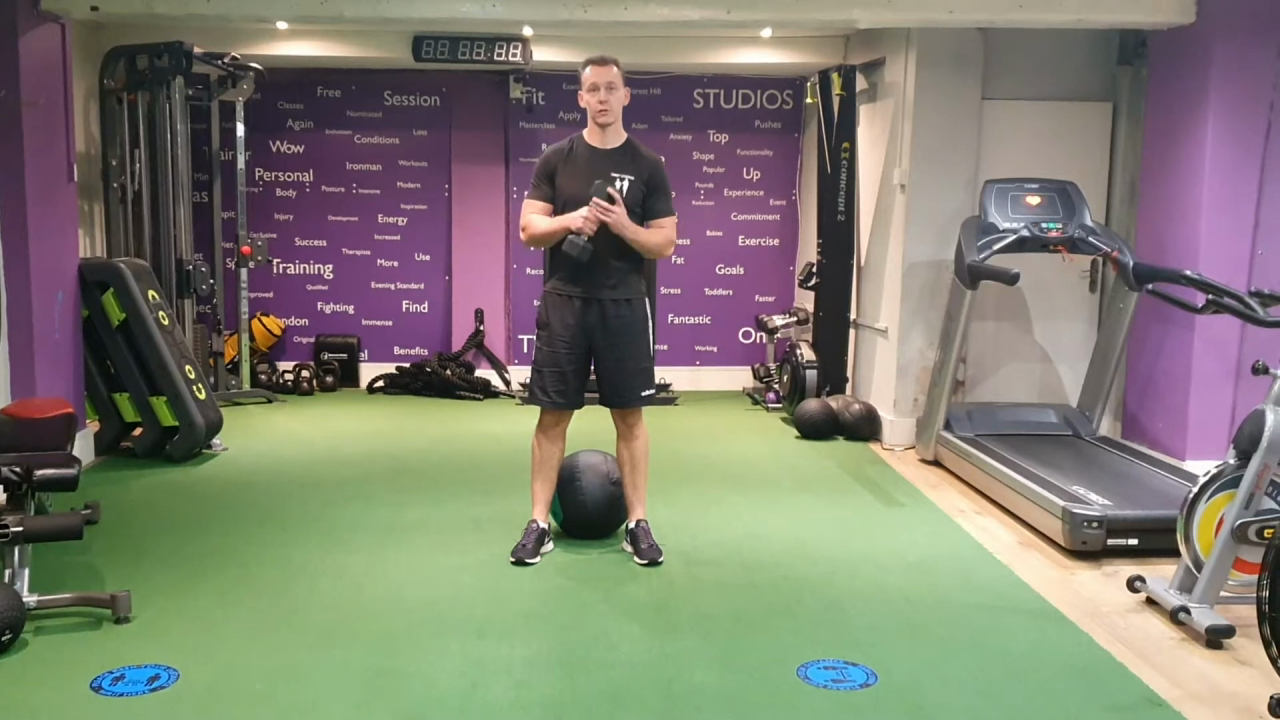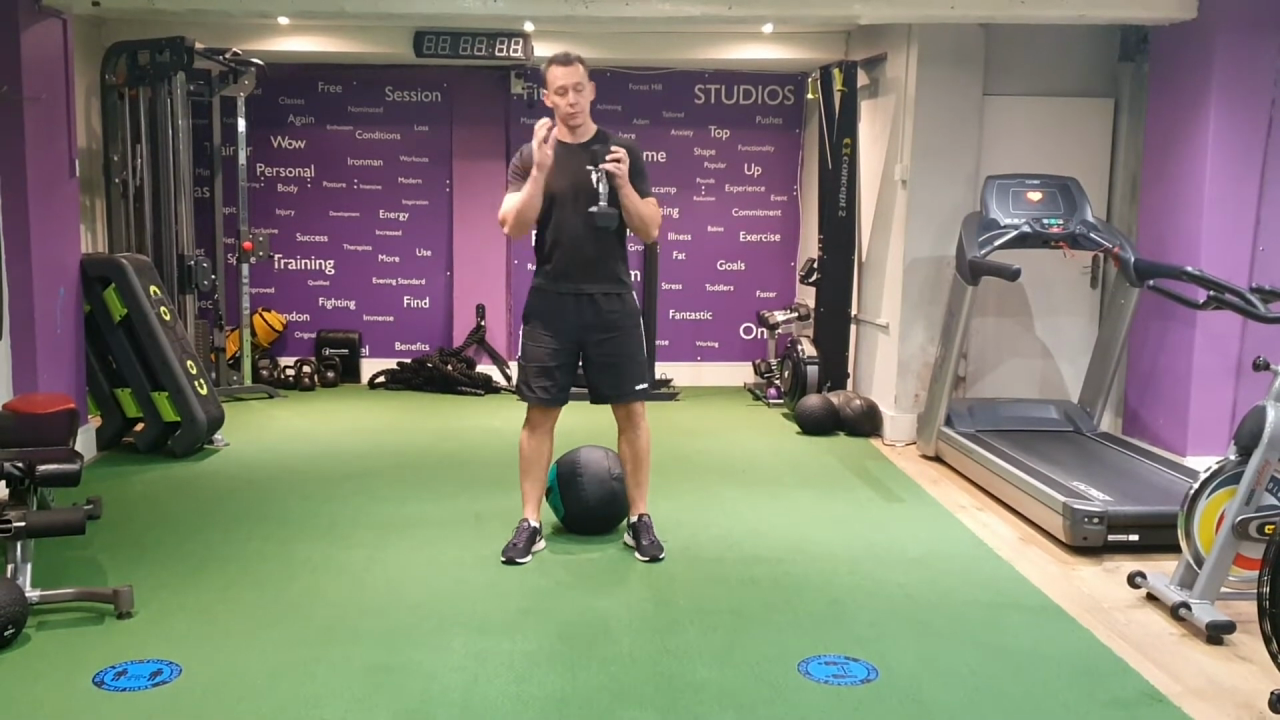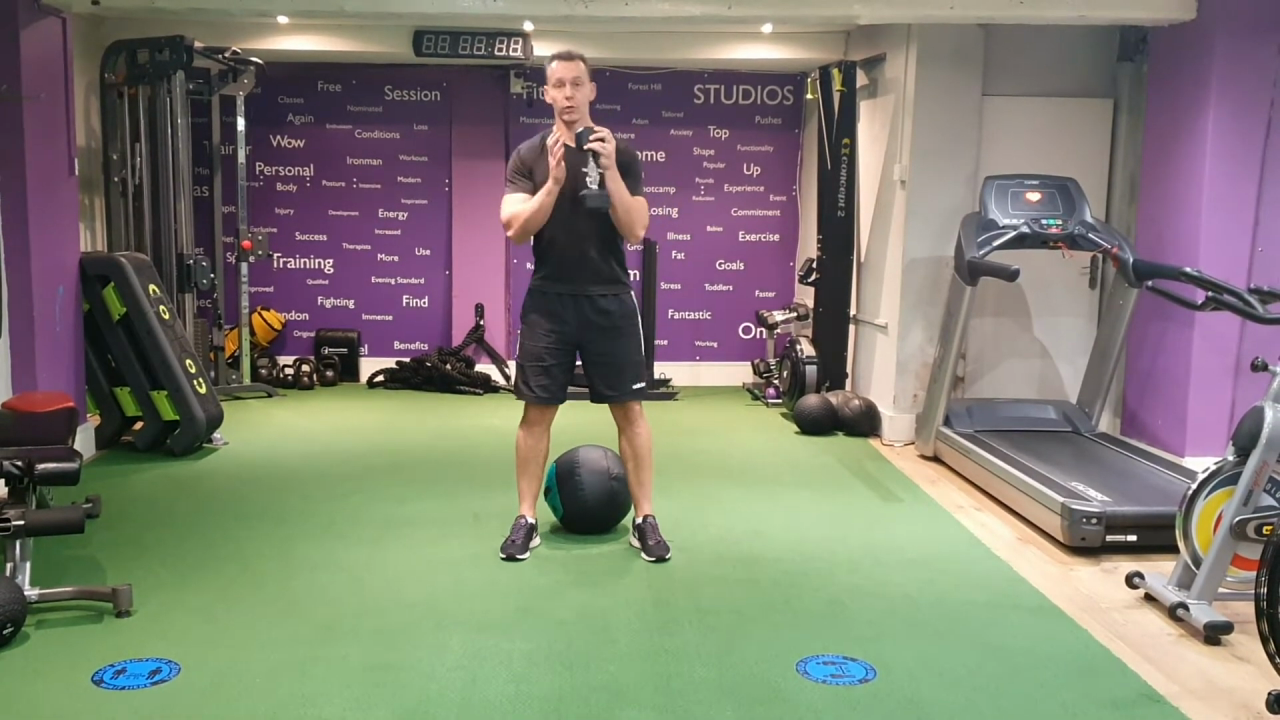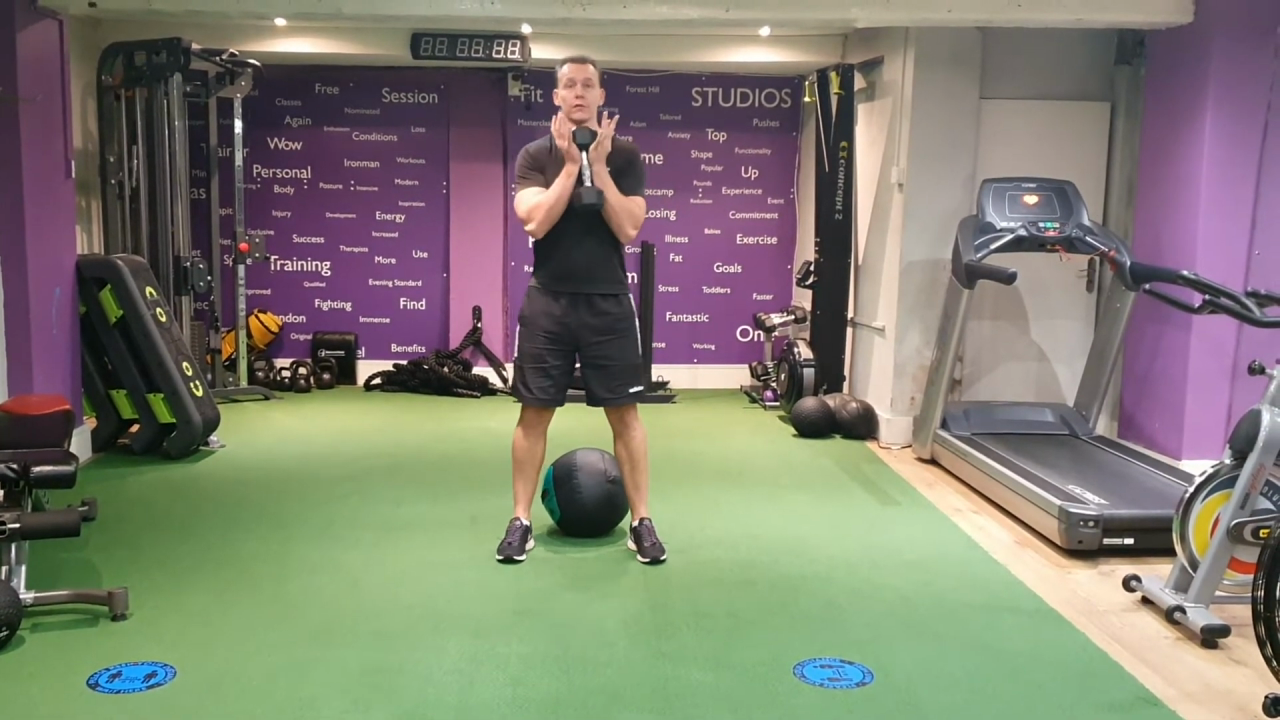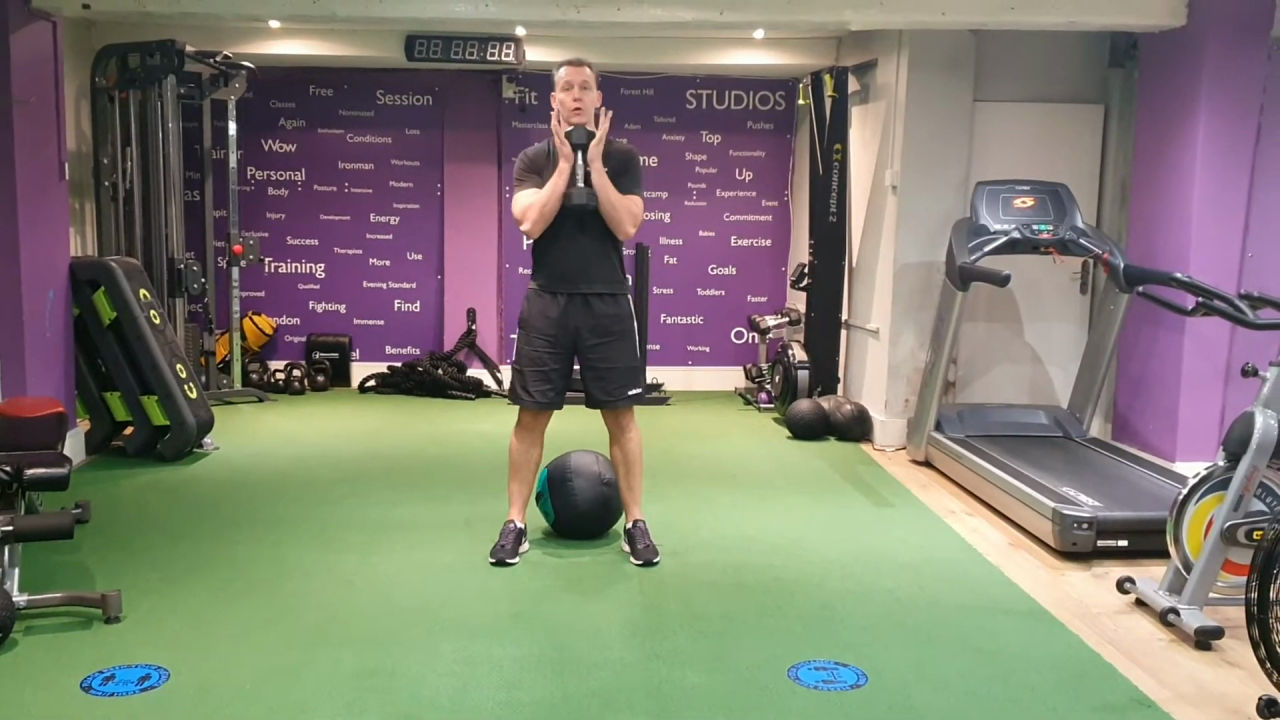
dt=1s
person 1, frame 1
left shoulder: (647, 165)
right shoulder: (556, 158)
left elbow: (665, 244)
right elbow: (528, 230)
left wrist: (622, 225)
right wrist: (568, 221)
left hip: (624, 306)
right hip: (563, 303)
left knee: (629, 416)
right knee: (552, 416)
left ankle: (637, 524)
right ankle: (539, 524)
person 1, frame 2
left shoulder: (622, 151)
right shoulder: (530, 156)
left elbow: (650, 231)
right elbow: (512, 227)
left wrist: (622, 183)
right wrist: (541, 170)
left hip: (612, 299)
right hip: (551, 301)
left knee: (632, 412)
right knee: (541, 412)
left ankle: (639, 520)
right ankle: (530, 523)
person 1, frame 3
left shoulder: (621, 154)
right shoulder: (528, 154)
left elbow: (635, 230)
right elbow: (514, 228)
left wrist: (609, 168)
right wrist: (556, 177)
left hip: (609, 298)
right hip: (549, 300)
left knee: (630, 410)
right knee: (537, 410)
left ankle: (644, 520)
right ankle: (526, 520)
person 1, frame 4
left shoulder: (624, 155)
right shoulder: (535, 154)
left elbow: (627, 228)
right elbow: (534, 222)
left wrist: (597, 166)
right wrist: (571, 164)
left hip: (608, 301)
right hip: (549, 300)
left knee: (625, 412)
right knee: (535, 411)
left ankle: (640, 522)
right ankle: (521, 521)
person 1, frame 5
left shoulder: (622, 157)
right shoulder: (533, 157)
left elbow: (626, 227)
right elbow: (530, 223)
left wrist: (594, 163)
right wrist: (565, 163)
left hip: (607, 301)
right hip: (548, 301)
left knee: (621, 414)
right knee: (532, 414)
left ankle: (634, 524)
right ankle: (515, 524)
